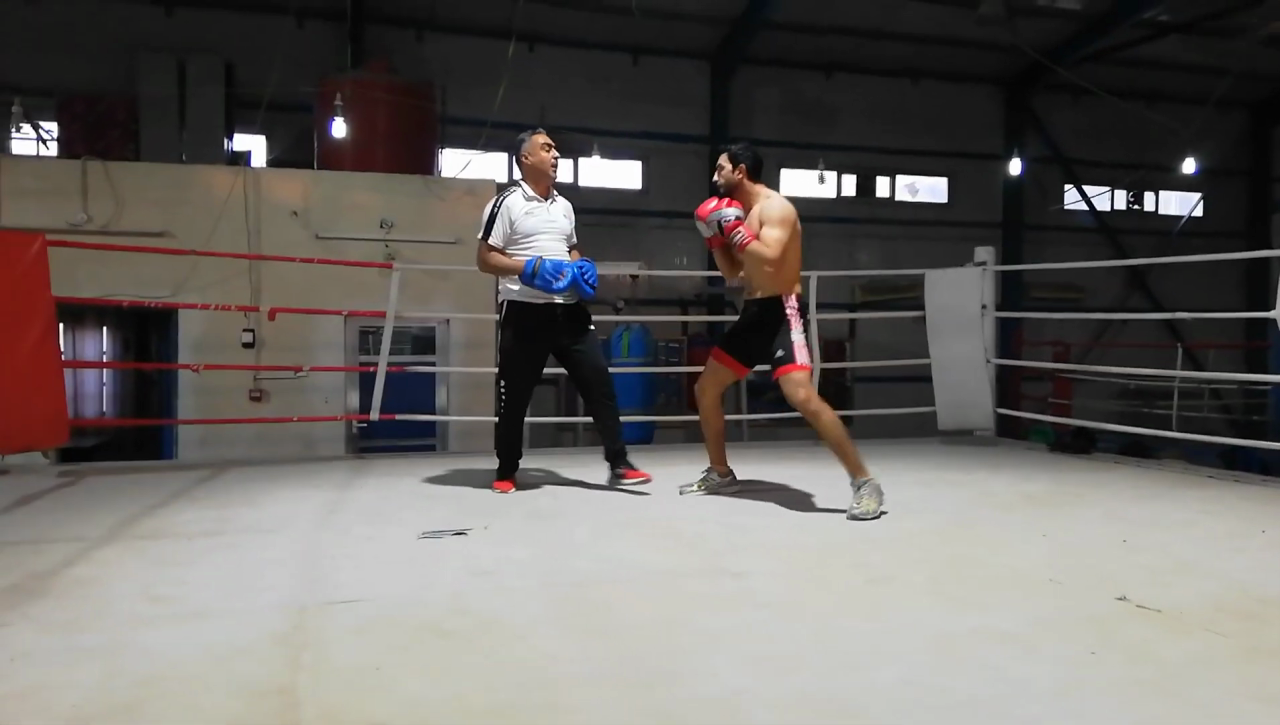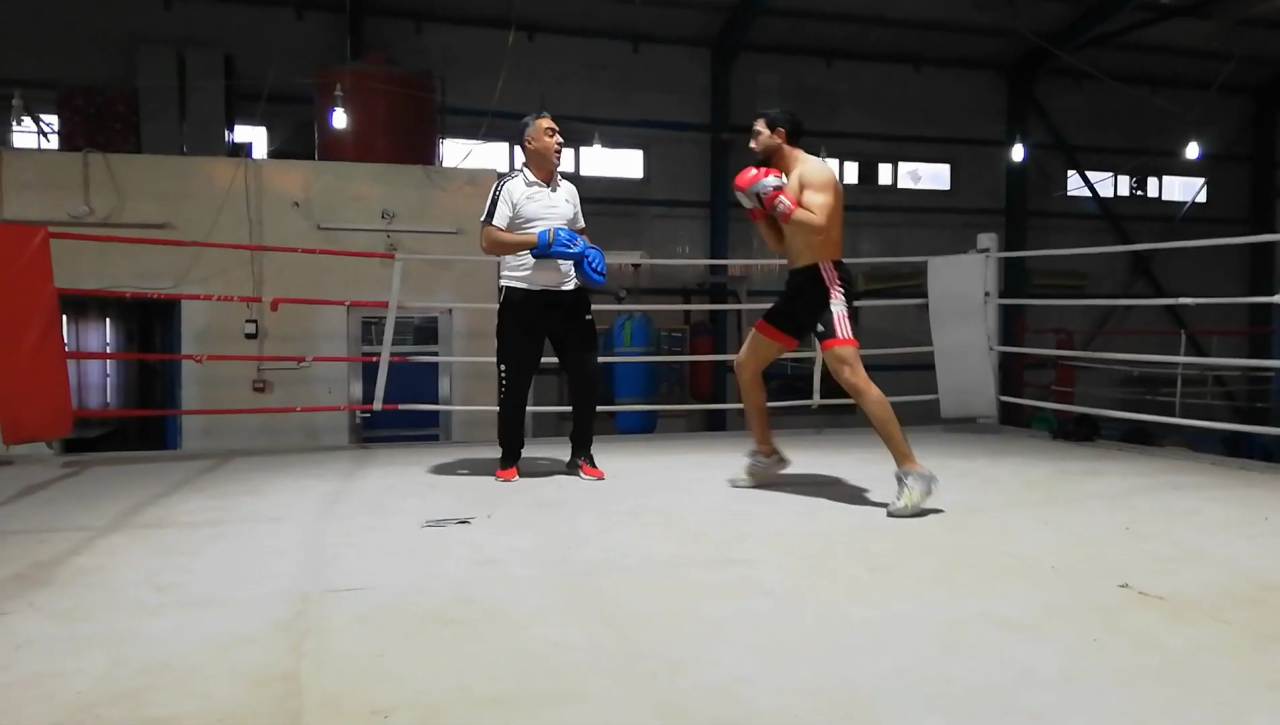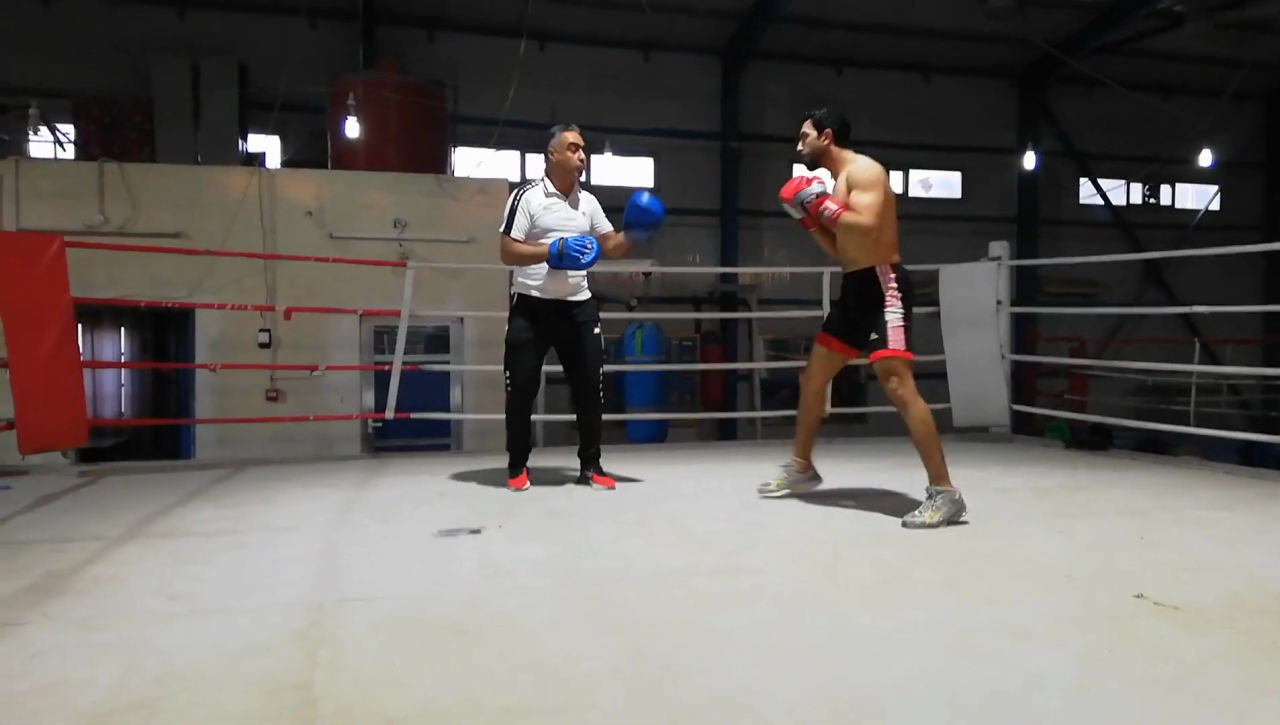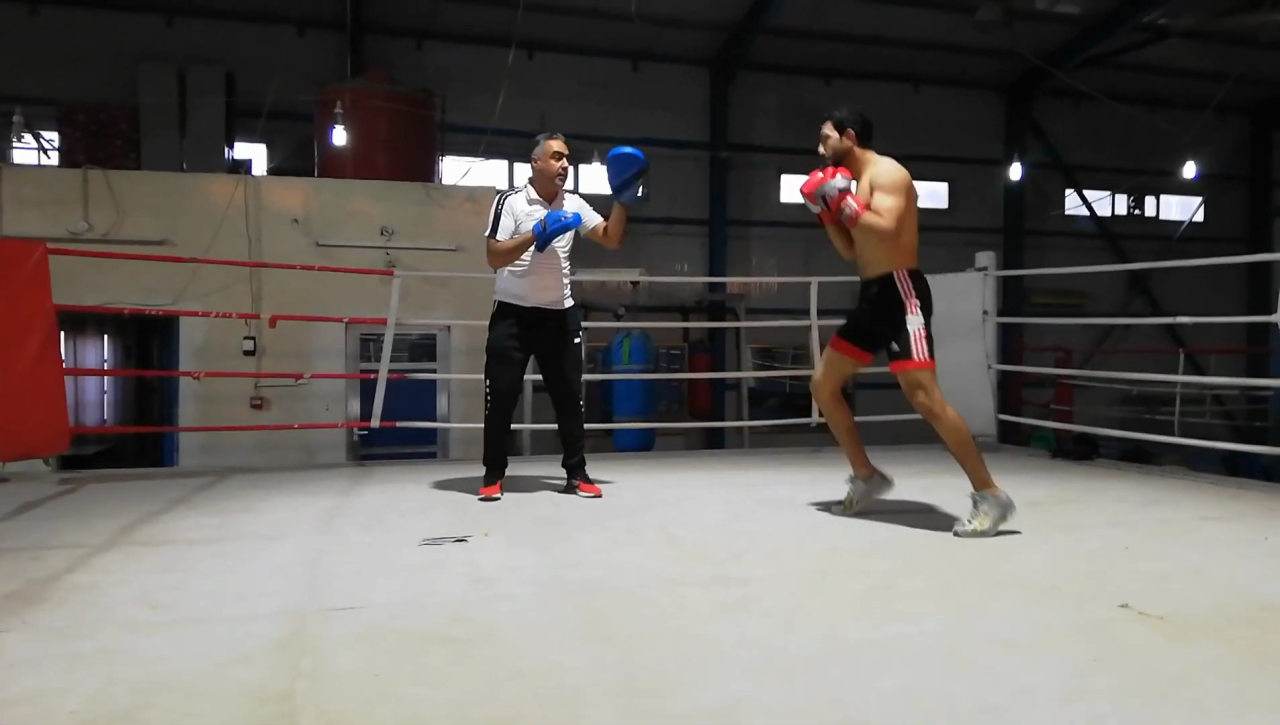
dt=0.2s
person 1, frame 1
left shoulder: (775, 207)
right shoulder: (744, 212)
left elbow: (771, 261)
right elbow: (731, 272)
left wrist: (734, 229)
right wrist: (716, 236)
left hip: (782, 311)
right hip: (754, 313)
left knee: (802, 397)
right knee: (707, 389)
left ankle: (865, 482)
right ankle: (718, 472)
person 1, frame 2
left shoulder: (814, 171)
right shoulder: (784, 178)
left elbow: (816, 228)
left wrist: (775, 198)
right wrist: (758, 207)
left hip: (825, 282)
right hip: (797, 285)
left knee: (850, 375)
right knee: (746, 365)
left ankle: (914, 474)
right ankle: (766, 454)
person 1, frame 3
left shoulder: (864, 170)
right shoulder: (837, 182)
left elbow: (867, 227)
left wrist: (822, 204)
right wrist: (809, 216)
left hip: (883, 285)
right hip: (855, 289)
left knee: (898, 387)
right knee: (813, 380)
left ankle: (944, 493)
right ankle: (800, 469)
person 1, frame 4
left shoulder: (885, 173)
right shoulder: (856, 182)
left elbow: (884, 231)
left wrist: (842, 201)
right wrist: (826, 211)
left hip: (900, 293)
right hip: (871, 297)
left knee: (924, 398)
right knee: (823, 384)
left ankle: (991, 496)
right ankle: (868, 478)
person 2, frame 1
left shoulder: (564, 205)
right shoulder: (506, 203)
right elbow: (485, 259)
left wrist: (583, 268)
right wrist: (527, 268)
left hip: (568, 310)
right hip: (523, 312)
left knee: (598, 382)
right knee: (515, 395)
left ankle: (619, 463)
right ankle: (507, 470)
person 2, frame 2
left shoulder: (568, 190)
right shoulder: (509, 187)
left elbow: (580, 234)
right elbow: (489, 241)
left wrist: (588, 252)
right wrist: (537, 240)
left hip: (569, 297)
right hip: (522, 298)
left knee: (585, 374)
right knee: (516, 381)
left ankle: (582, 455)
right ankle: (509, 458)
person 2, frame 3
left shoulder: (587, 201)
right shoulder: (526, 196)
left elbow: (612, 246)
right elbow: (507, 253)
left wrist: (633, 233)
right wrist: (553, 250)
left hip: (578, 307)
right hip: (531, 307)
left knee: (588, 386)
right knee: (521, 386)
left ankle: (590, 465)
right ankle: (517, 465)
person 2, frame 4
left shoulder: (573, 205)
right shoulder: (510, 202)
left elbow: (610, 239)
right elbow: (494, 257)
left wrist: (623, 198)
right wrist: (537, 233)
left hip: (560, 314)
right hip: (512, 315)
left knee: (569, 394)
right knee: (501, 395)
left ankle: (576, 473)
right ankle: (493, 475)
